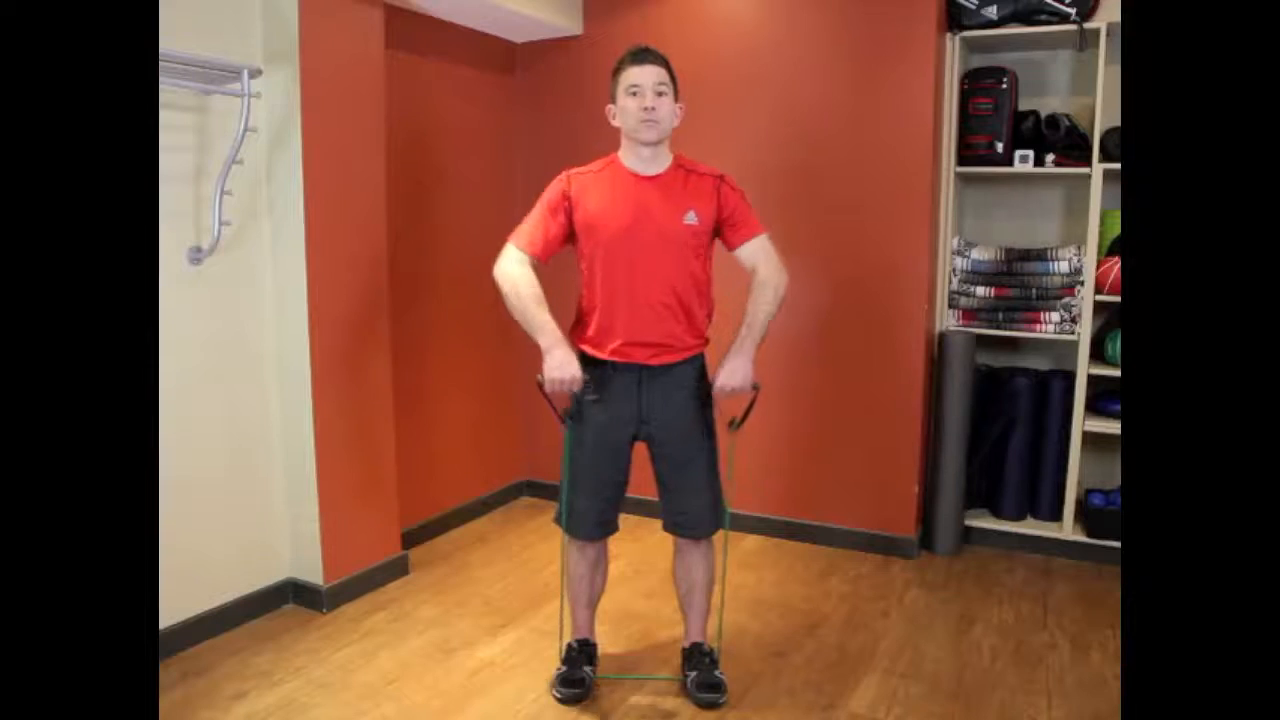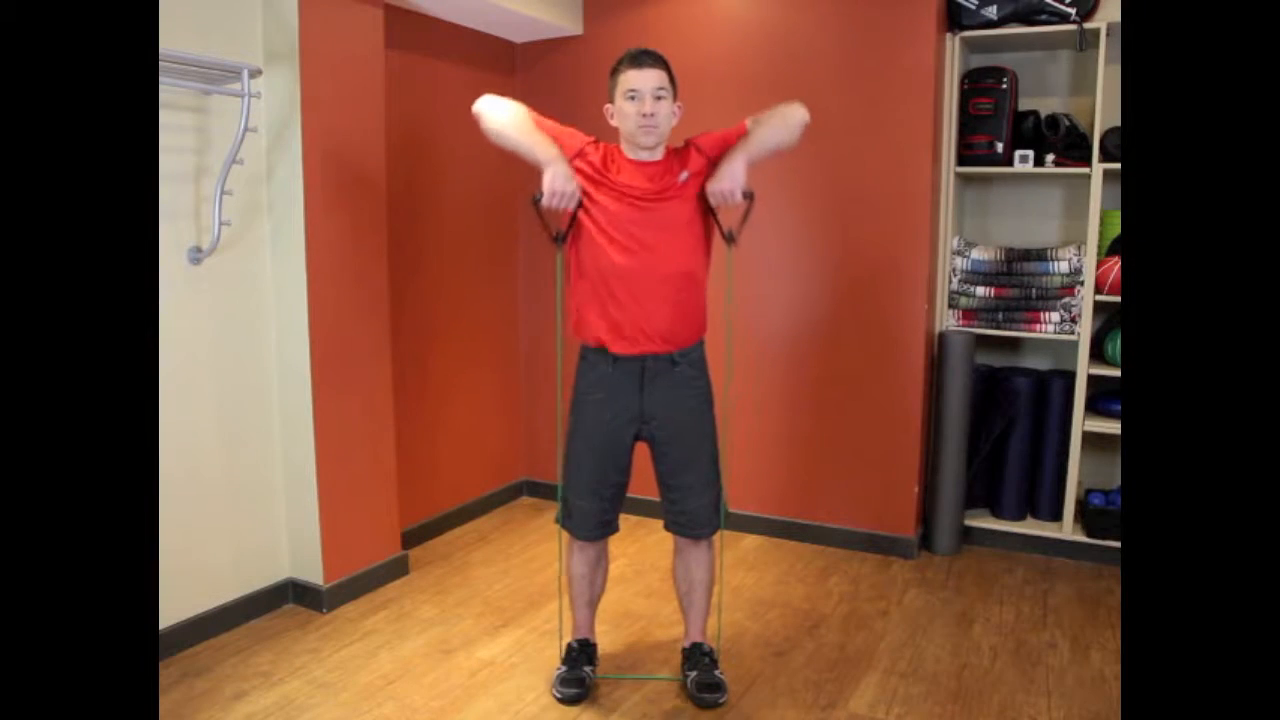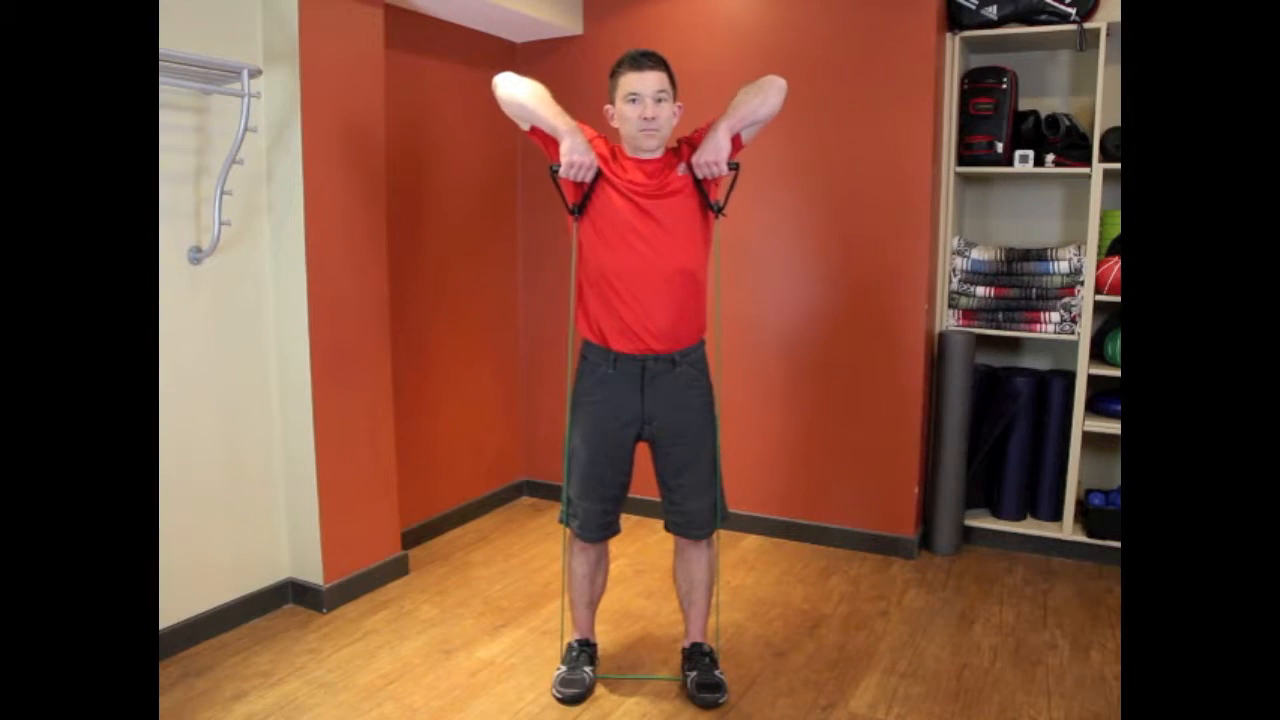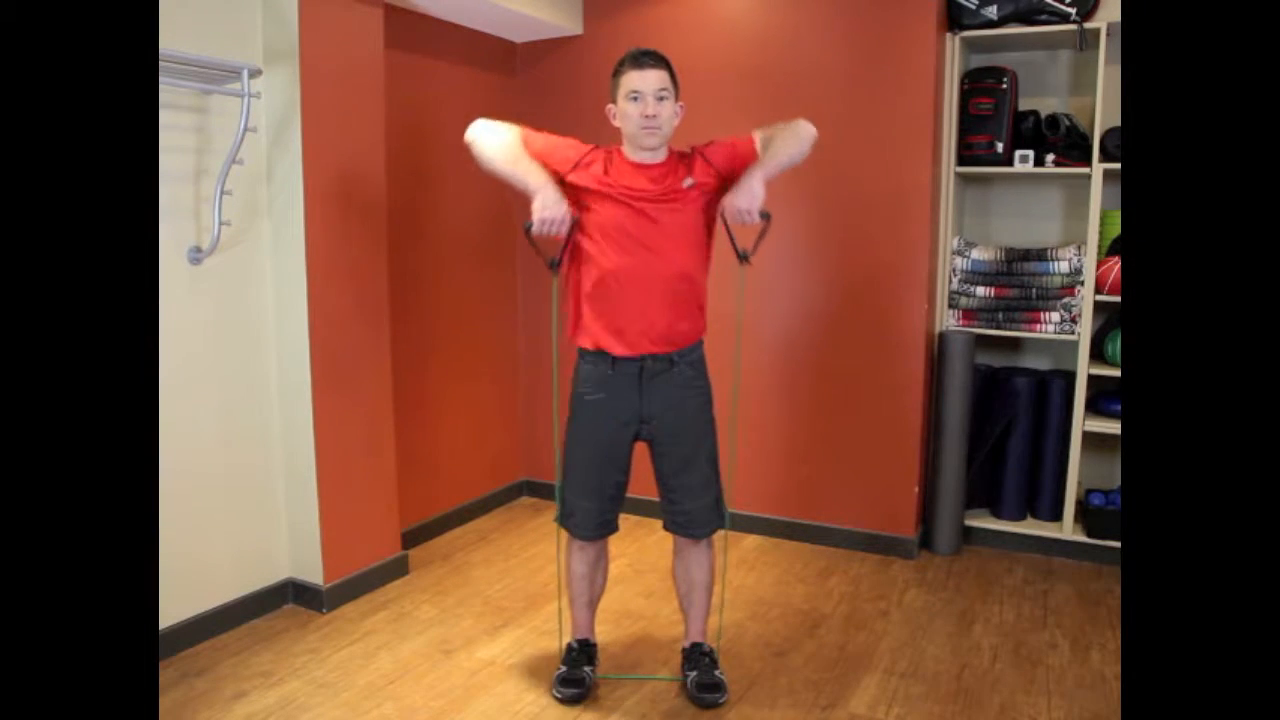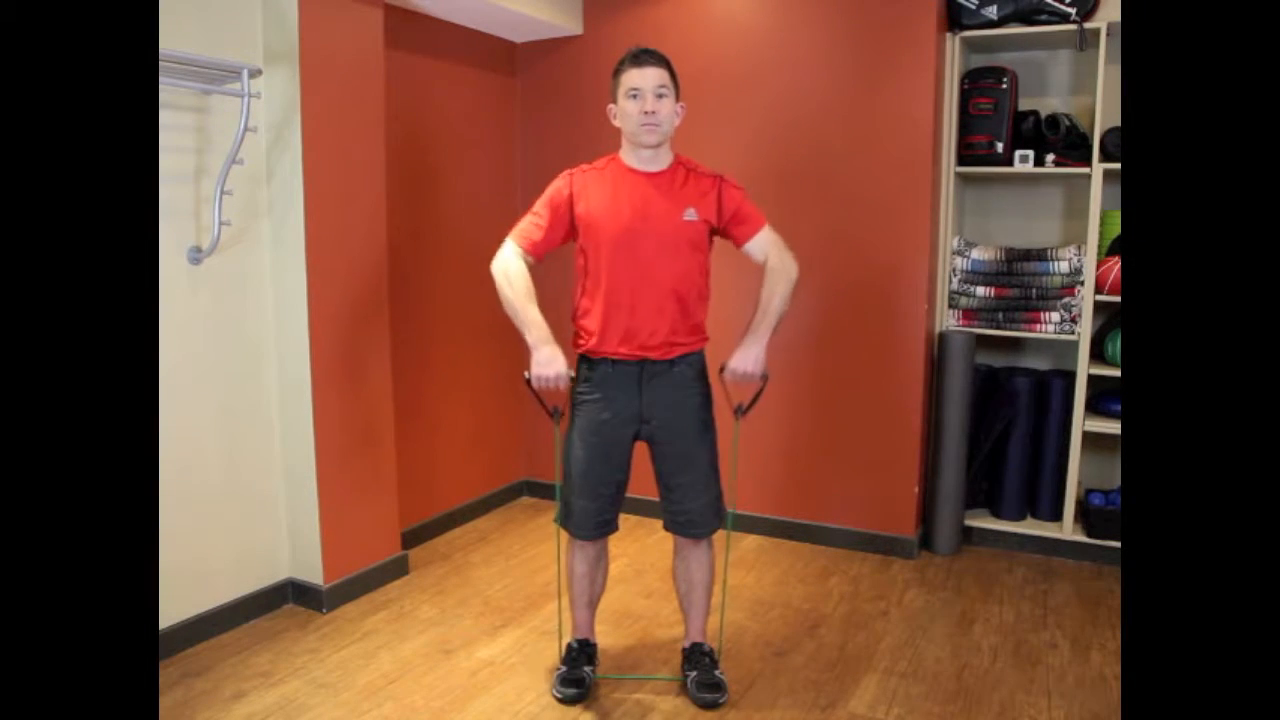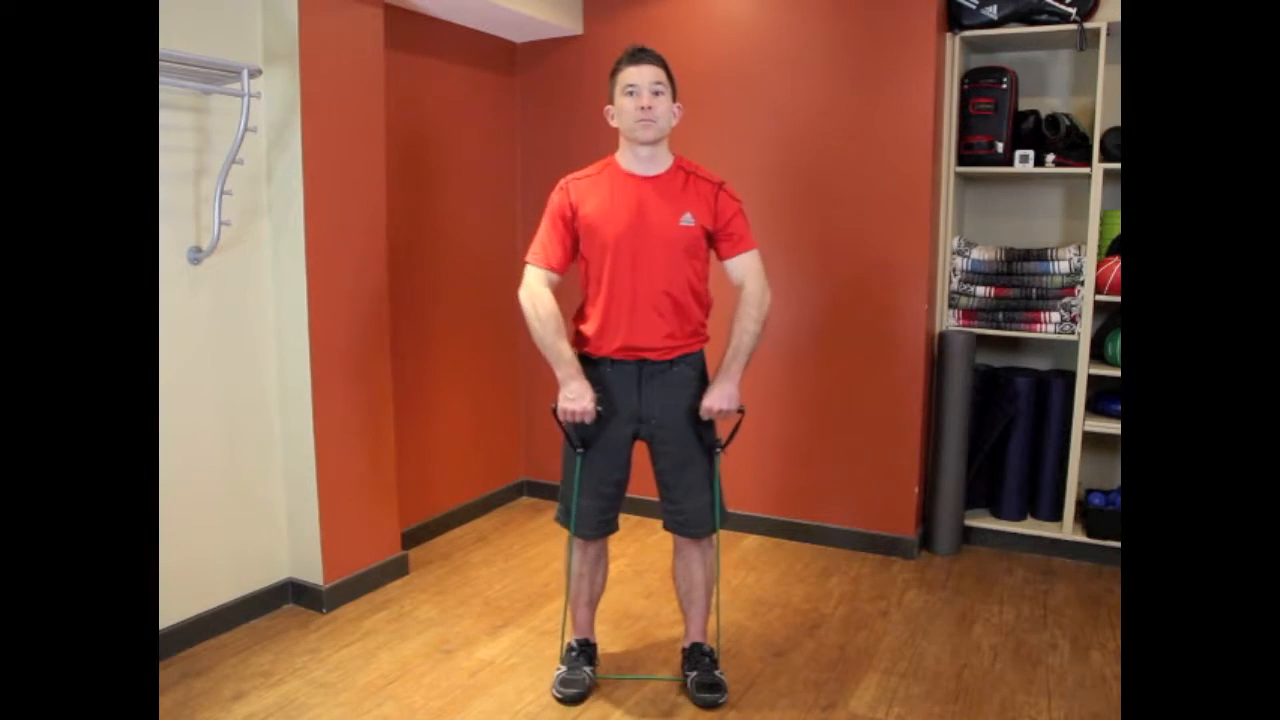
dt=0.5s
person 1, frame 1
left shoulder: (713, 191)
right shoulder: (575, 188)
left elbow: (770, 270)
right elbow: (510, 265)
left wrist: (743, 350)
right wrist: (553, 343)
left hip: (683, 380)
right hip: (599, 379)
left knee: (694, 524)
right knee: (586, 525)
left ankle: (697, 650)
right ankle: (581, 646)
person 1, frame 2
left shoulder: (701, 163)
right shoulder: (582, 162)
left elbow: (793, 117)
right elbow: (489, 109)
left wrist: (738, 161)
right wrist: (549, 160)
left hip: (681, 373)
right hip: (602, 373)
left knee: (695, 522)
right knee: (586, 522)
left ankle: (697, 649)
right ankle: (581, 645)
person 1, frame 3
left shoulder: (699, 160)
right shoulder: (588, 161)
left elbow: (772, 89)
right elbow: (508, 86)
left wrist: (720, 133)
right wrist: (568, 135)
left hip: (682, 371)
right hip: (605, 371)
left knee: (696, 522)
right knee: (589, 522)
left ankle: (697, 649)
right ankle: (582, 646)
person 1, frame 4
left shoulder: (706, 169)
right shoulder: (580, 169)
left elbow: (800, 132)
right elbow: (483, 134)
left wrist: (756, 177)
right wrist: (540, 186)
left hip: (681, 373)
right hip: (601, 374)
left knee: (695, 523)
right knee: (586, 522)
left ankle: (697, 649)
right ankle: (581, 645)
person 1, frame 5
left shoulder: (711, 190)
right shoulder: (577, 187)
left elbow: (780, 263)
right elbow: (509, 262)
left wrist: (755, 340)
right wrist: (543, 344)
left hip: (682, 377)
right hip: (600, 376)
left knee: (695, 523)
right knee: (585, 523)
left ankle: (696, 650)
right ankle: (581, 646)
person 1, frame 6
left shoulder: (710, 194)
right shoulder: (575, 192)
left elbow: (753, 289)
right elbow: (536, 290)
left wrist: (728, 378)
right wrist: (570, 378)
left hip: (682, 378)
right hip: (601, 377)
left knee: (695, 524)
right knee: (586, 524)
left ankle: (697, 650)
right ankle: (581, 646)
